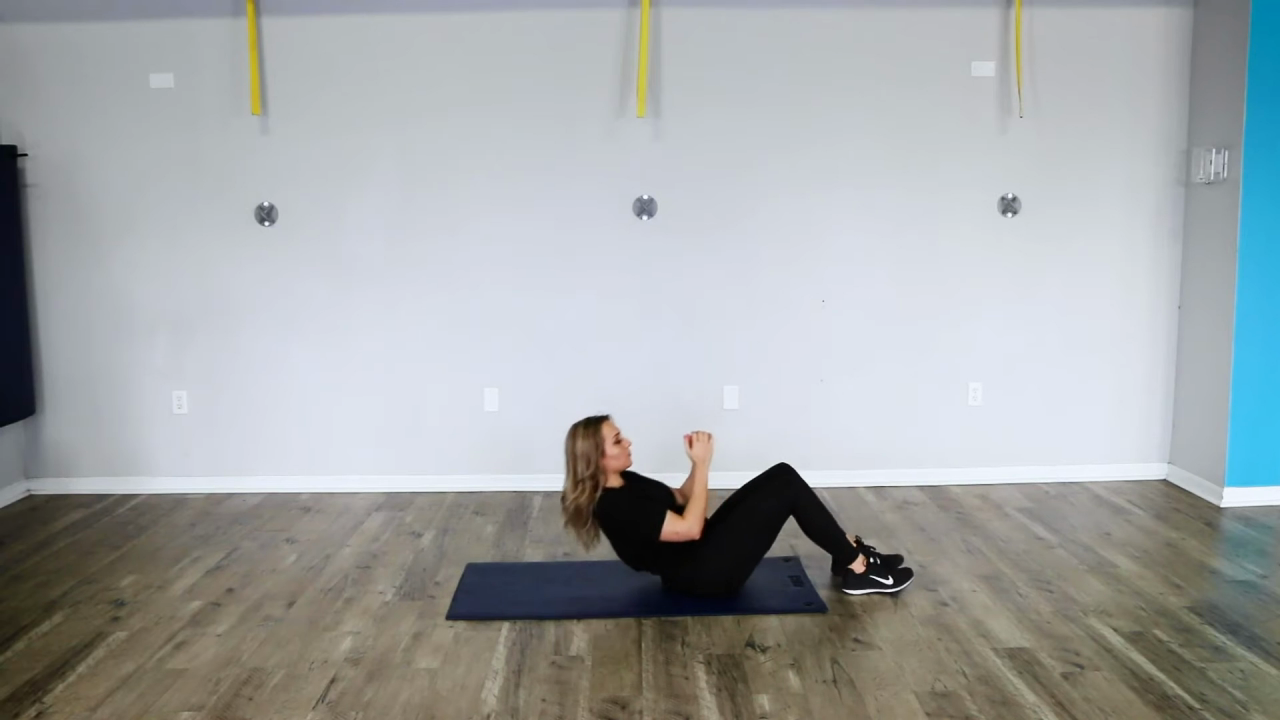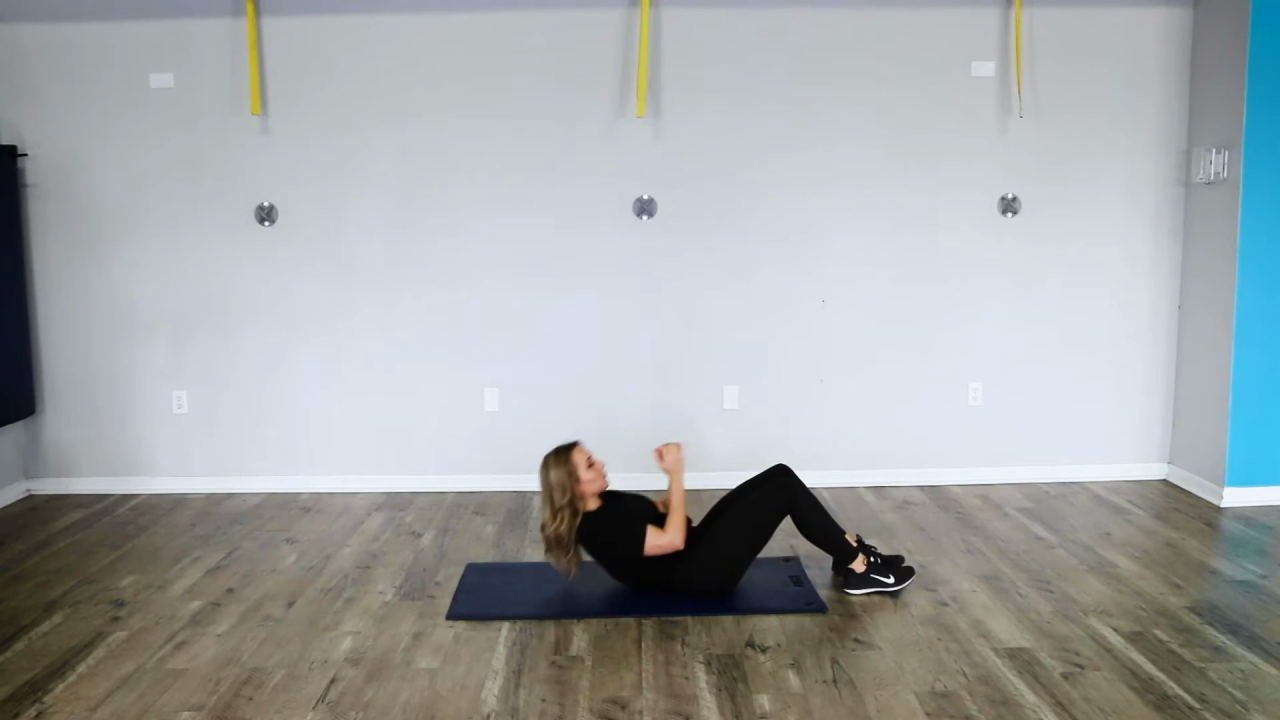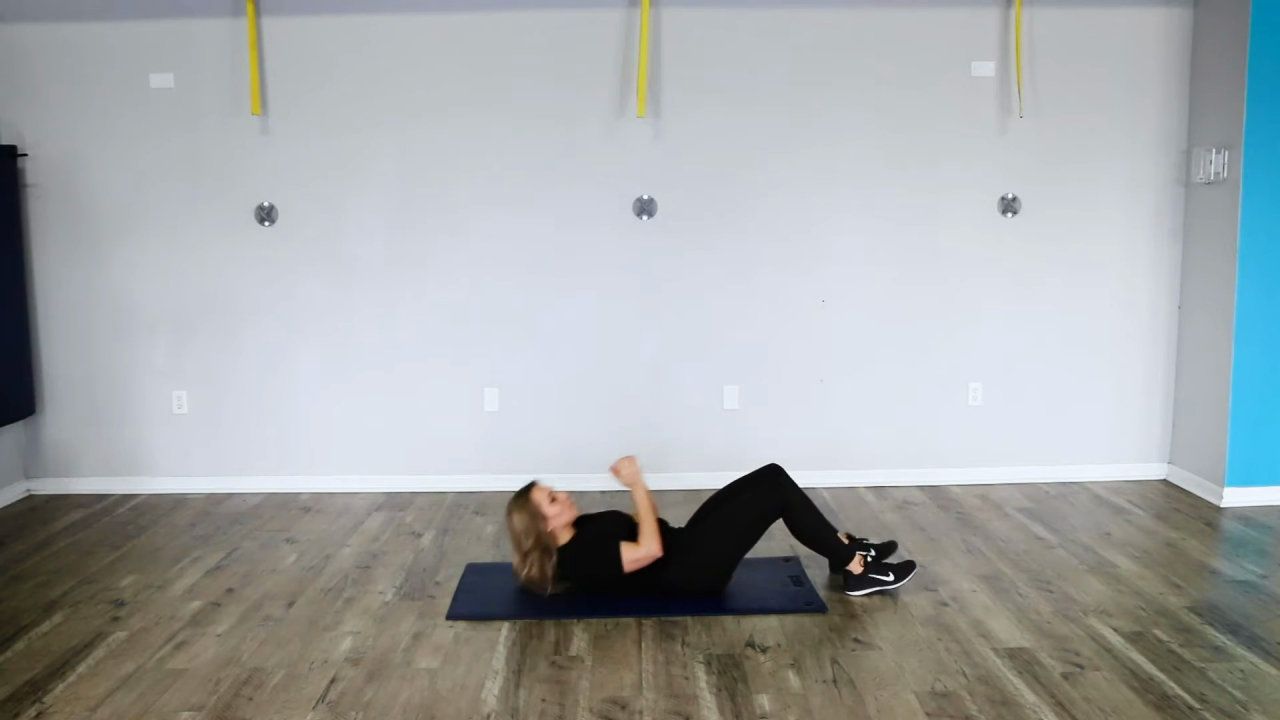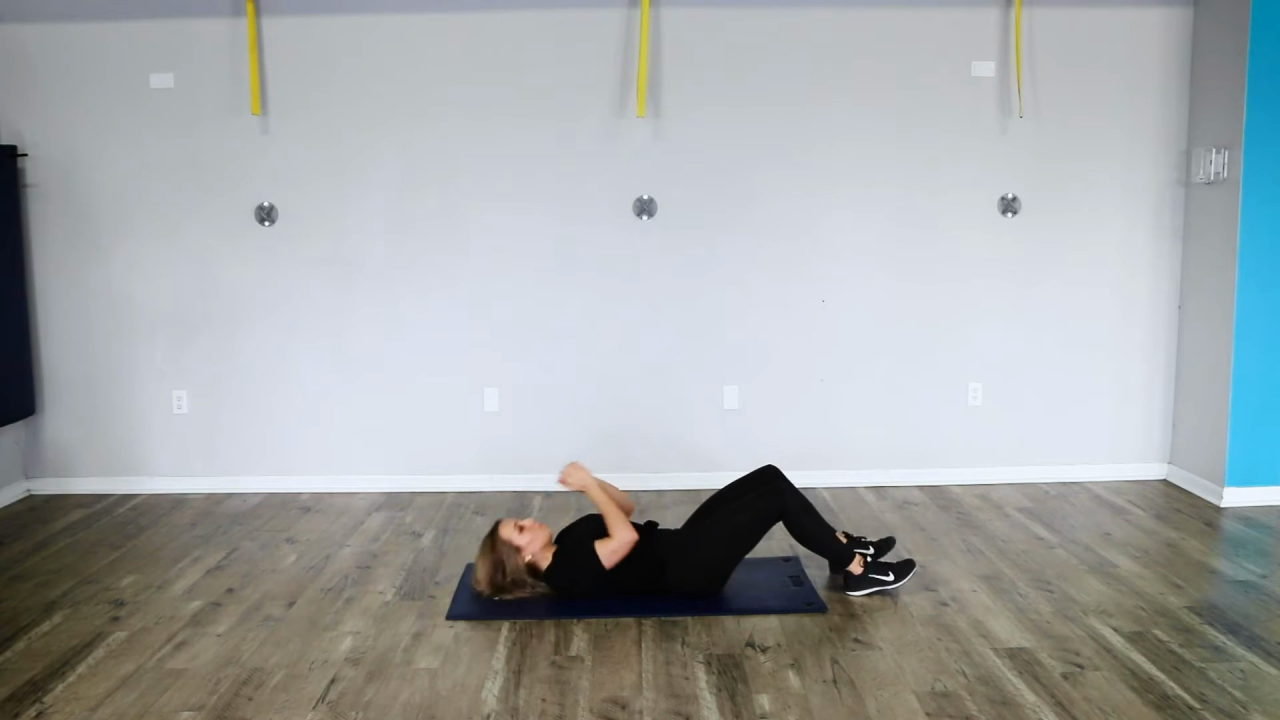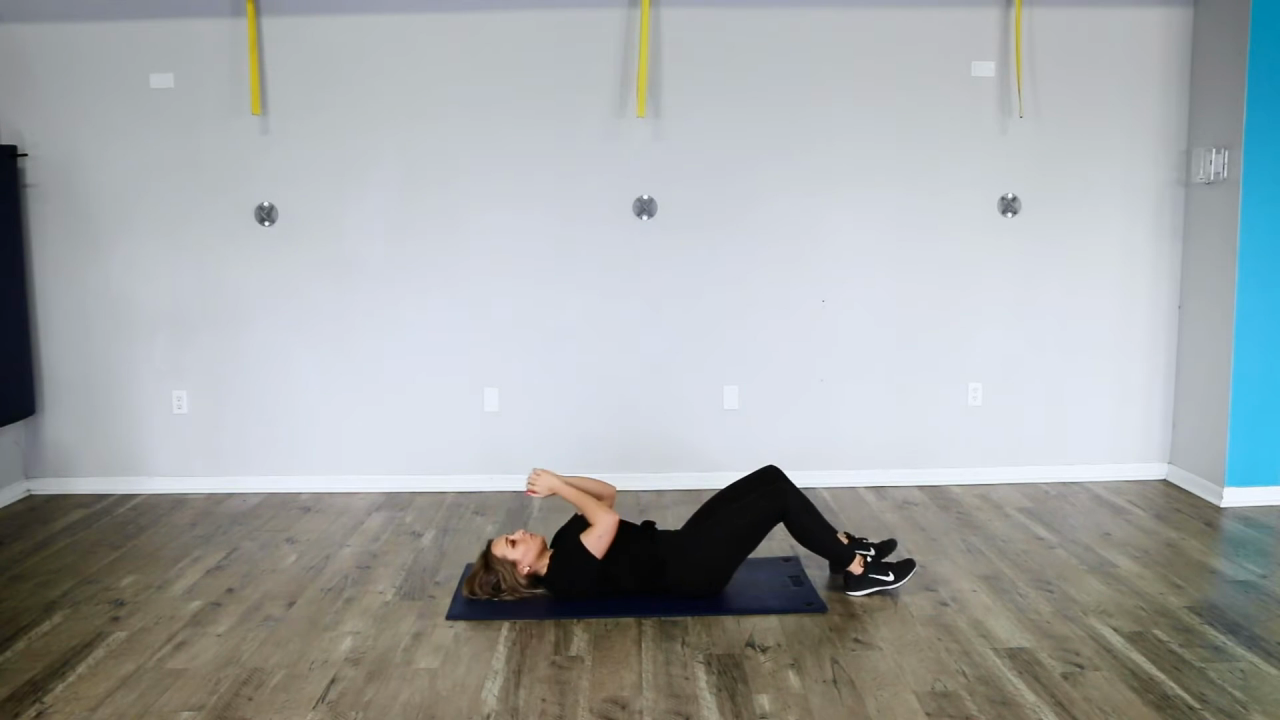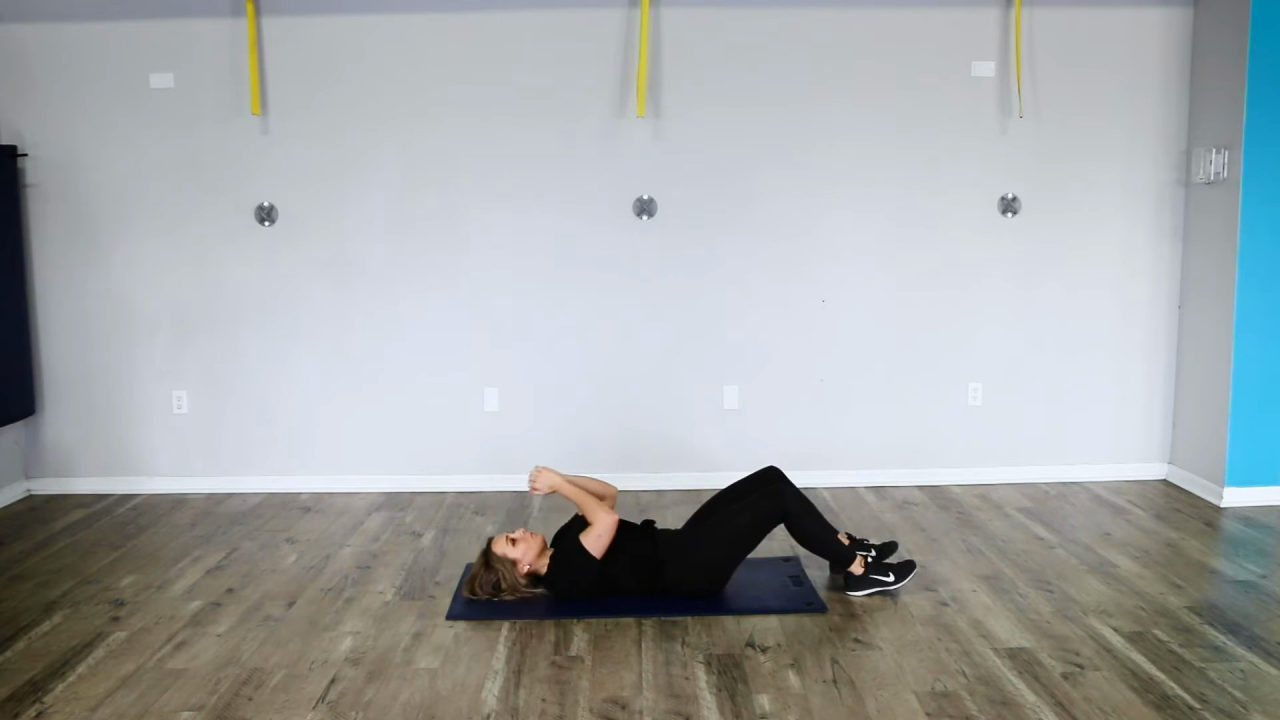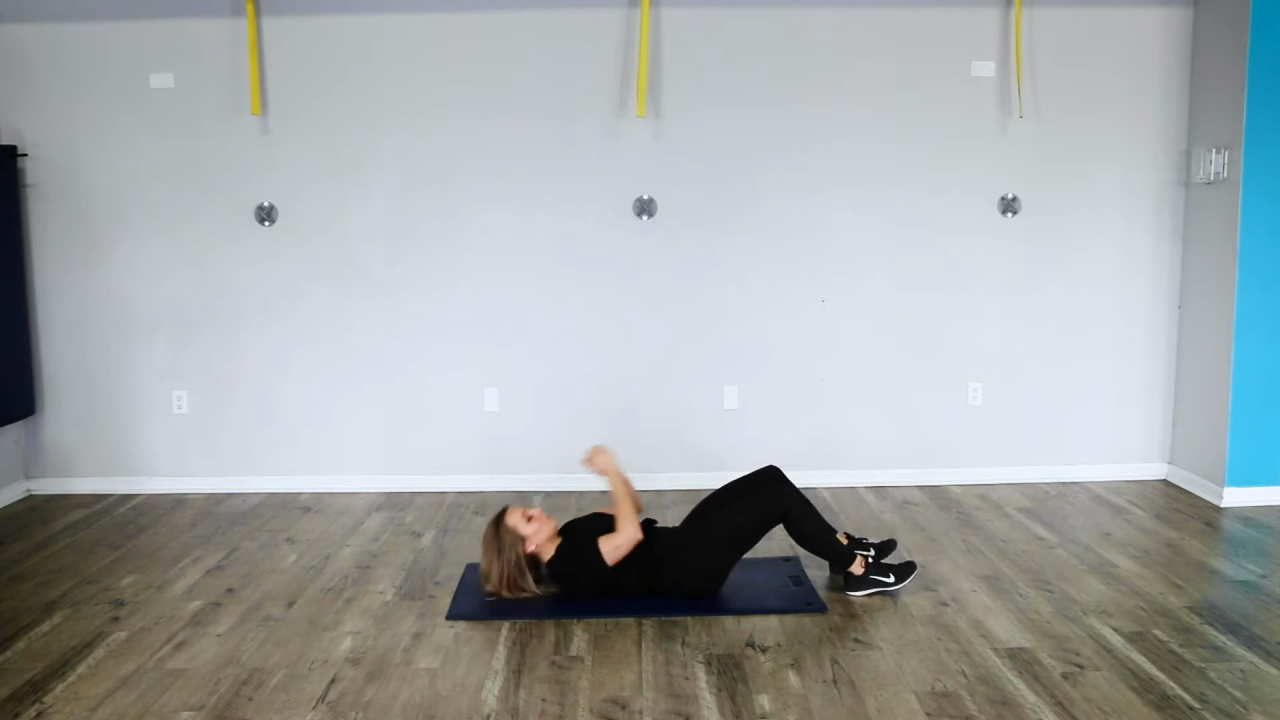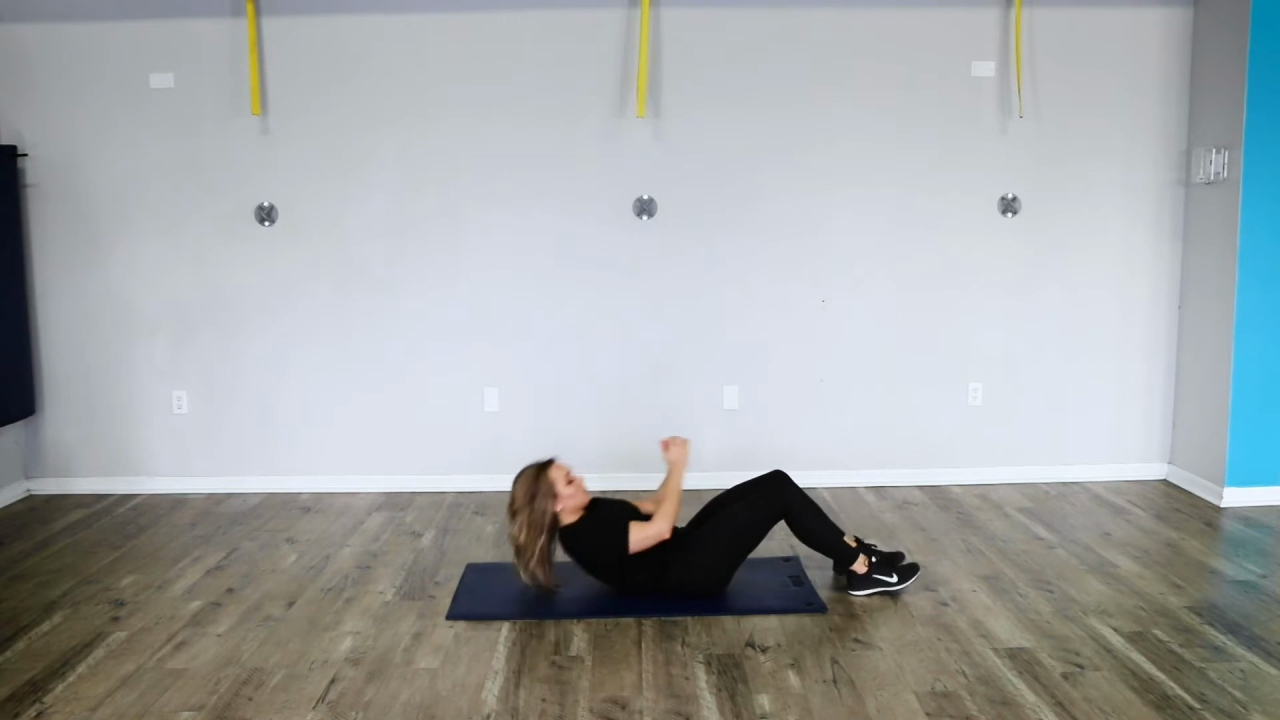
dt=0.2s
person 1, frame 1
left shoulder: (624, 482)
right shoulder: (616, 506)
left elbow: (680, 501)
right elbow: (690, 527)
left wrist: (697, 464)
right wrist: (701, 463)
left hip: (703, 549)
right hip: (705, 572)
left knee: (781, 474)
right knee: (789, 489)
left ankle: (851, 549)
right ankle: (857, 570)
person 1, frame 2
left shoulder: (604, 503)
right shoulder: (599, 527)
left elbow: (663, 513)
right elbow: (673, 539)
left wrist: (673, 475)
right wrist: (675, 475)
left hip: (696, 549)
right hip: (700, 572)
left knee: (780, 475)
right knee: (785, 491)
left ankle: (851, 549)
right ankle: (859, 570)
person 1, frame 3
left shoulder: (581, 529)
right shoulder: (578, 556)
left elbow: (646, 525)
right elbow: (650, 551)
left wrist: (634, 487)
right wrist: (637, 486)
left hip: (683, 547)
right hip: (689, 571)
left knee: (772, 476)
right knee: (778, 493)
left ankle: (847, 547)
right ankle: (857, 571)
person 1, frame 4
left shoulder: (568, 543)
right shoulder: (568, 572)
left elbow: (625, 510)
right elbow: (626, 537)
left wrist: (590, 484)
right wrist: (588, 486)
left hip: (677, 546)
right hip: (688, 571)
left knee: (769, 477)
right knee: (777, 497)
left ankle: (845, 547)
right ankle: (858, 571)
person 1, frame 5
left shoulder: (561, 544)
right shoulder: (566, 575)
left elbow: (608, 496)
right elbow: (609, 521)
left wrist: (560, 482)
right wrist: (558, 487)
left hip: (678, 547)
right hip: (689, 570)
left knee: (771, 477)
right knee: (779, 498)
left ankle: (846, 548)
right ankle: (859, 571)
person 1, frame 6
left shoulder: (561, 544)
right shoulder: (566, 575)
left elbow: (609, 495)
right elbow: (606, 519)
left wrist: (560, 479)
right wrist: (559, 485)
left hip: (677, 546)
right hip: (689, 571)
left knee: (771, 479)
right knee: (780, 499)
left ankle: (847, 547)
right ankle: (859, 573)
person 1, frame 7
left shoulder: (570, 538)
right shoulder: (571, 567)
left elbow: (631, 511)
right elbow: (632, 533)
left wrist: (612, 472)
right wrist: (611, 474)
left hip: (678, 545)
right hip: (688, 569)
left knee: (770, 478)
right knee: (779, 499)
left ankle: (845, 547)
right ankle: (859, 571)
person 1, frame 8
left shoulder: (588, 516)
right shoulder: (586, 538)
left elbow: (651, 509)
right elbow: (661, 529)
left wrist: (673, 467)
right wrist: (676, 469)
left hip: (687, 546)
right hip: (691, 571)
left knee: (776, 481)
right knee: (780, 497)
left ankle: (850, 548)
right ankle: (862, 571)
